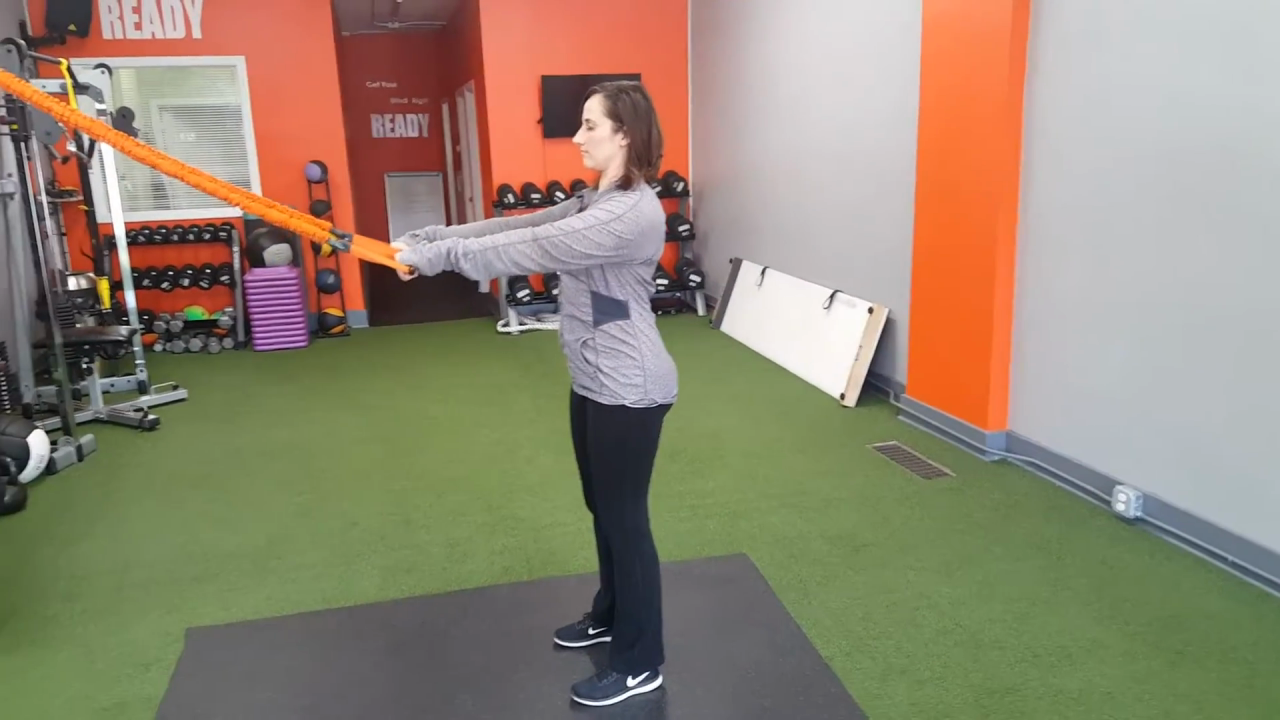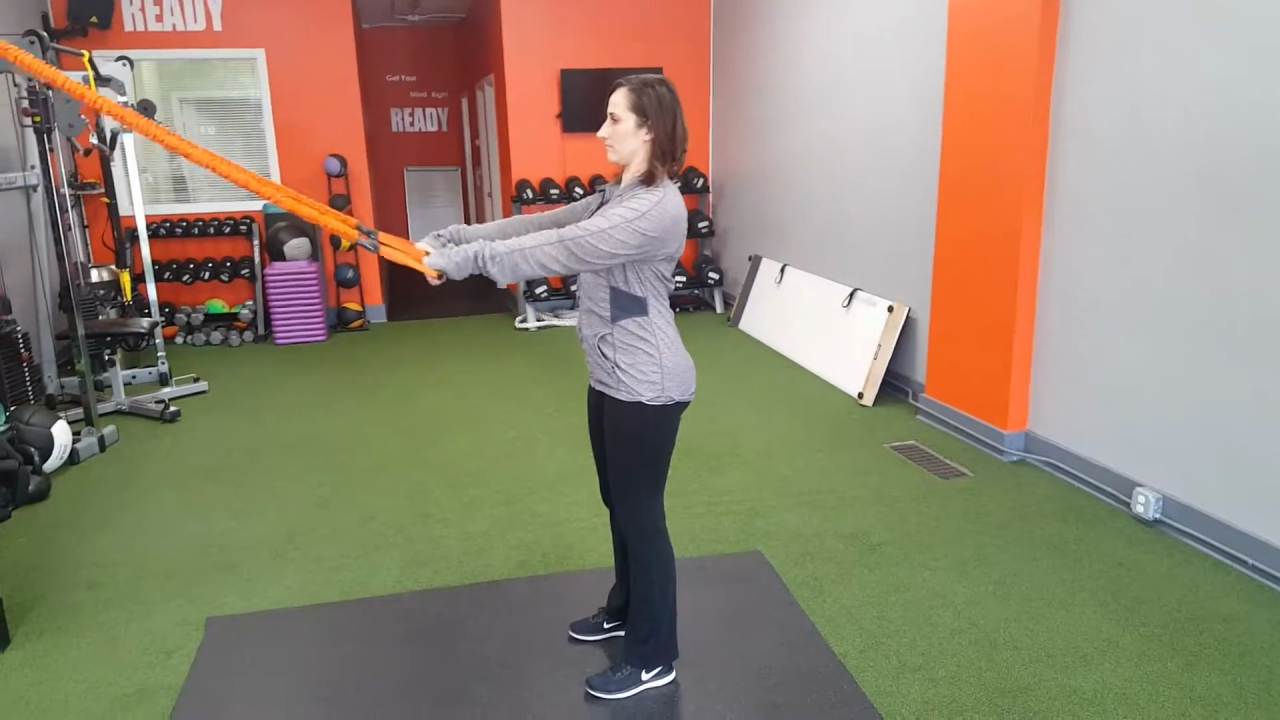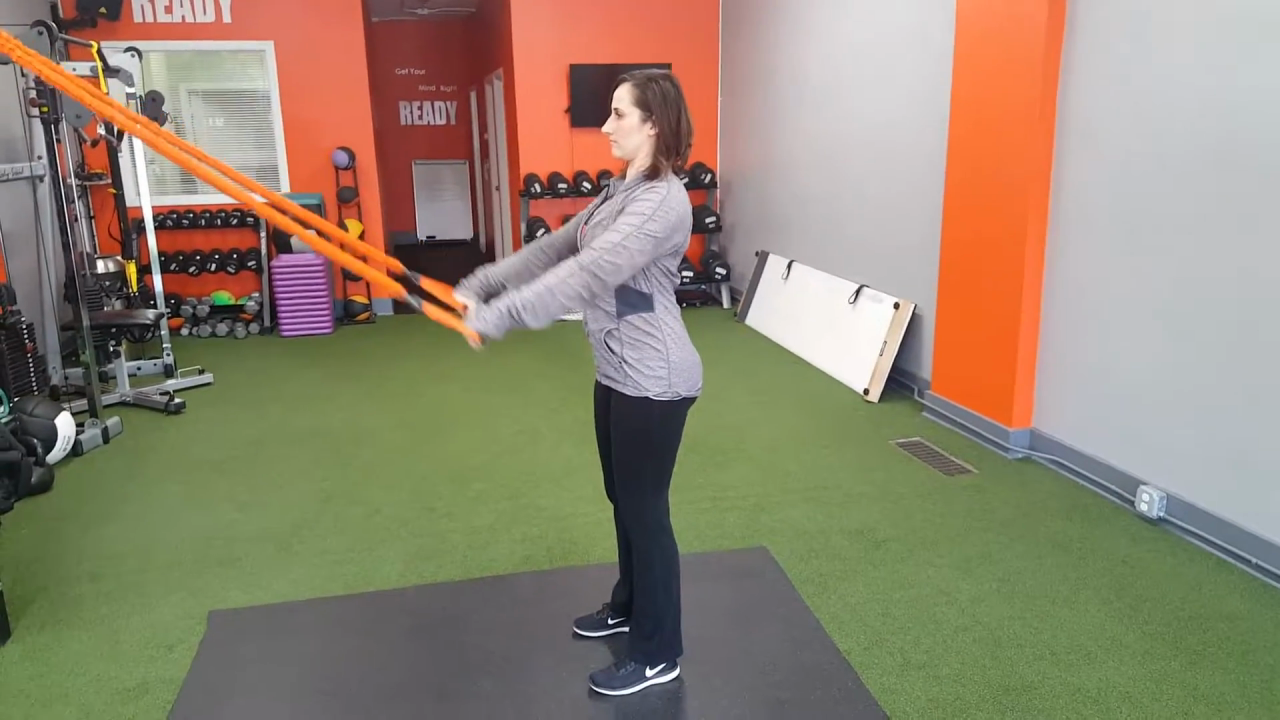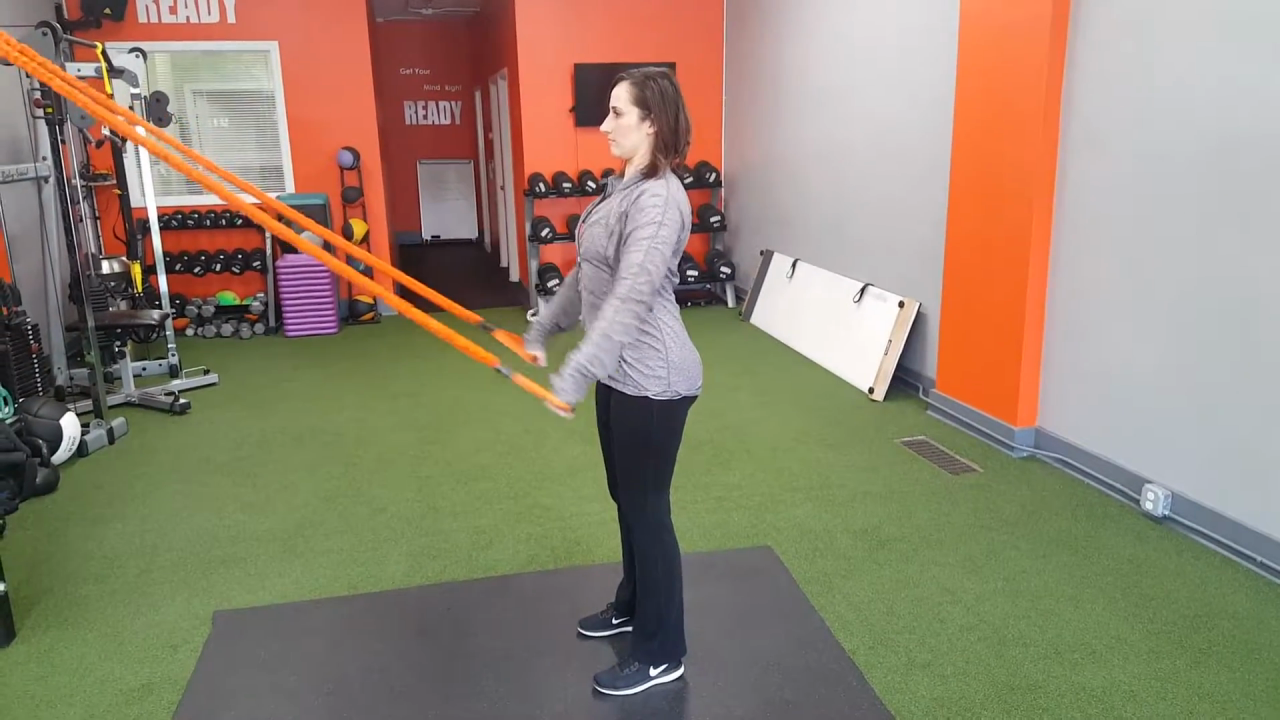
dt=0.3s
person 1, frame 1
left shoulder: (634, 212)
right shoulder: (594, 202)
left elbow: (537, 248)
right elbow: (521, 225)
left wrist: (438, 254)
right wrist: (427, 237)
left hip: (628, 390)
right hip: (593, 382)
left knee: (625, 517)
right knee: (602, 508)
left ankle: (639, 664)
right ankle: (611, 615)
person 1, frame 2
left shoulder: (658, 208)
right shoulder: (617, 197)
left elbow: (563, 248)
right elbow: (543, 224)
left wrist: (464, 260)
right wrist: (451, 237)
left hip: (647, 386)
right hip: (612, 378)
left knee: (640, 513)
right knee: (618, 504)
left ankle: (653, 657)
right ankle: (624, 608)
person 1, frame 3
left shoulder: (663, 201)
right shoulder: (624, 191)
left elbow: (590, 273)
right elbow: (558, 246)
left wrist: (500, 315)
right wrist: (480, 285)
left hip: (654, 382)
right hip: (618, 374)
left knee: (645, 509)
right knee: (623, 500)
left ankle: (659, 654)
right ankle: (629, 604)
person 1, frame 4
left shoulder: (659, 199)
right shoulder: (623, 189)
left elbow: (630, 297)
right elbow: (587, 274)
left wrist: (574, 375)
right wrist: (540, 329)
left hip: (651, 382)
right hip: (622, 374)
left knee: (646, 507)
right knee: (626, 499)
left ankle: (662, 653)
right ankle: (633, 604)
